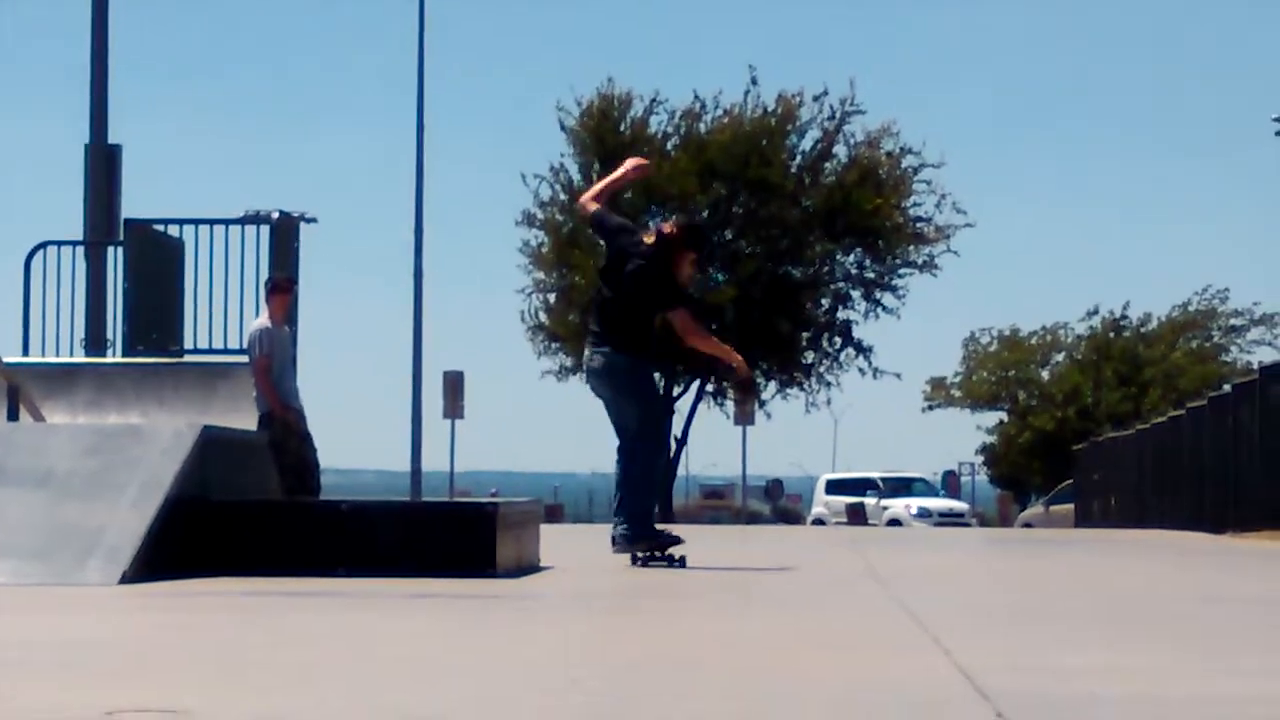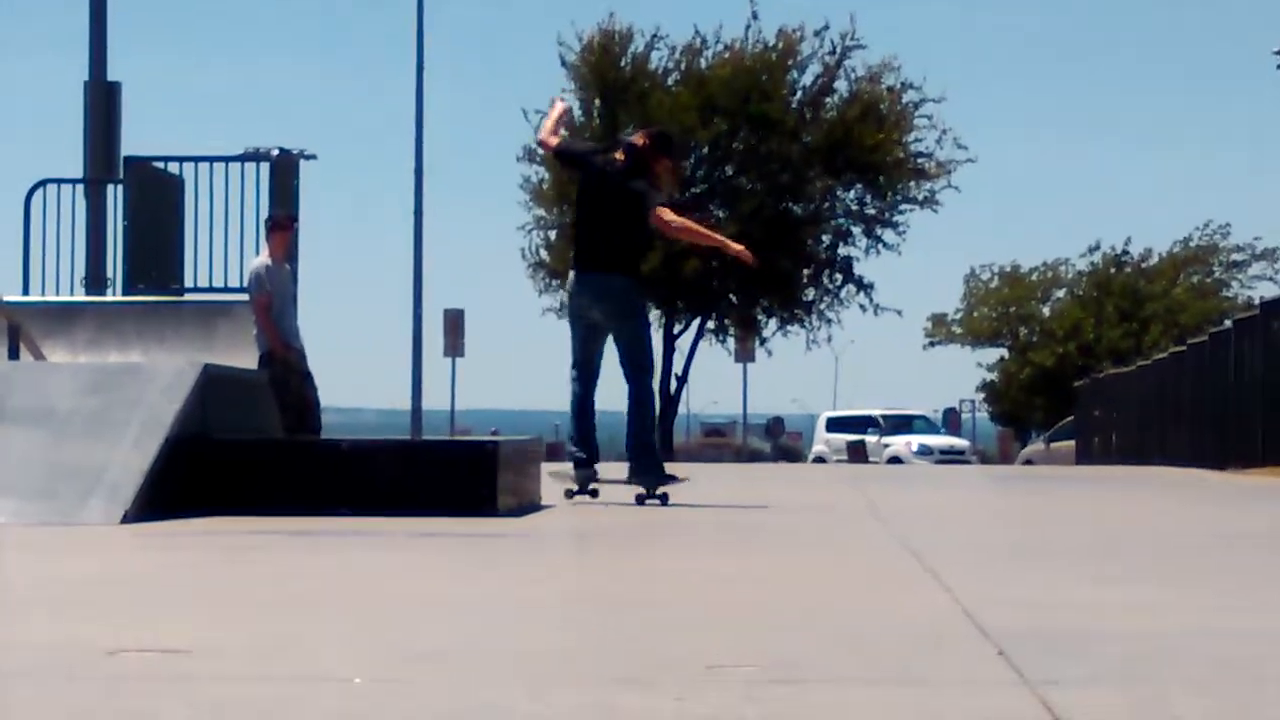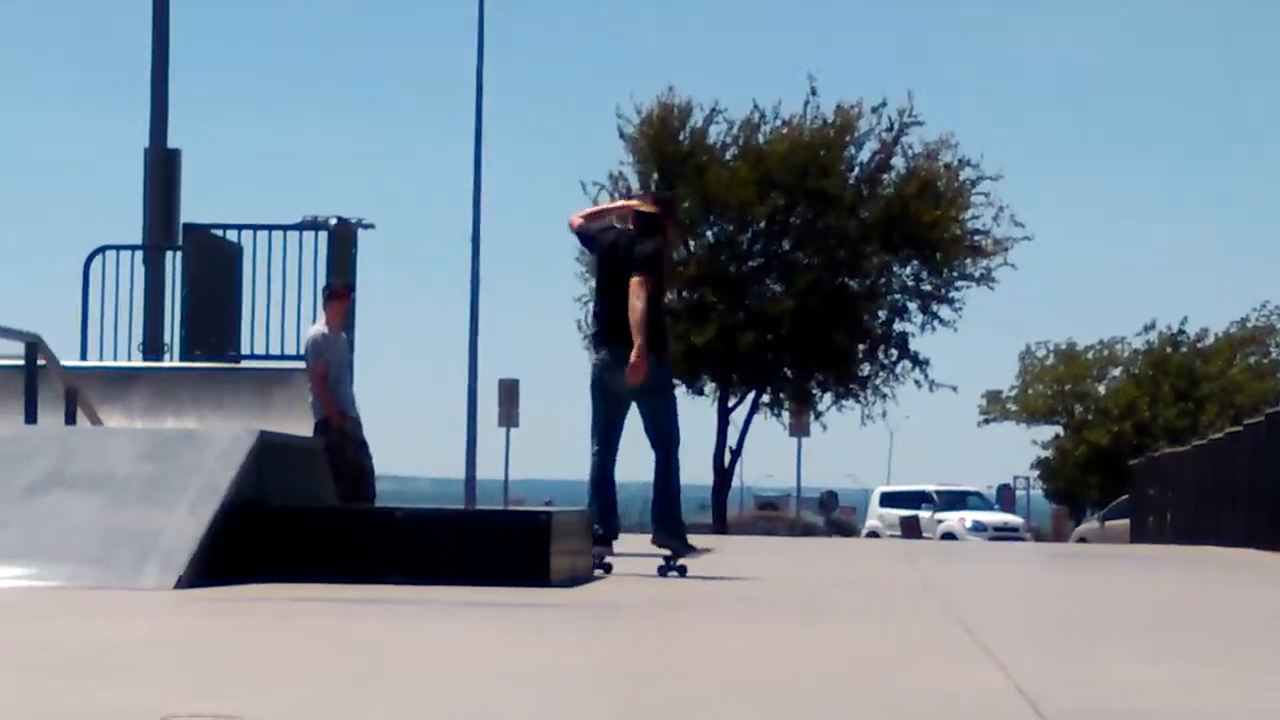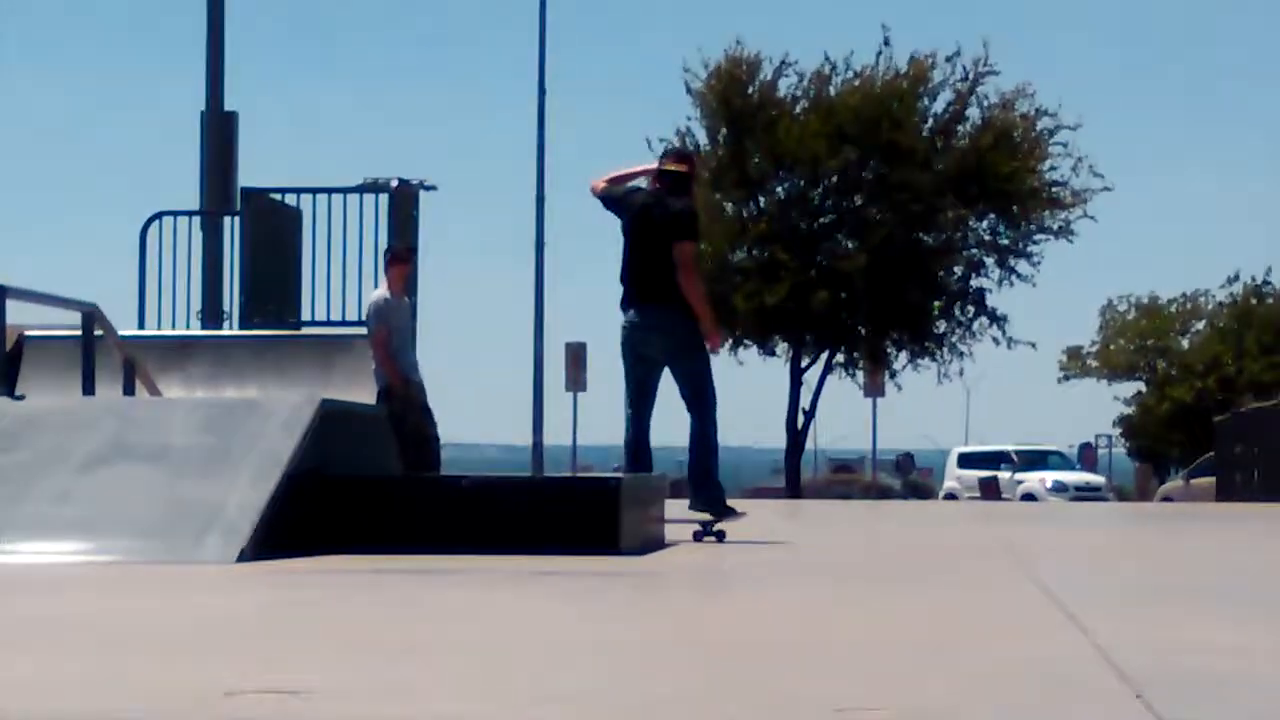
dt=0.3s
person 1, frame 1
left shoulder: (625, 238)
right shoulder: (661, 275)
left elbow: (589, 202)
right elbow: (690, 333)
left wrist: (625, 171)
right wrist: (732, 356)
left hip: (595, 360)
right hip: (626, 364)
left knee: (630, 444)
right knee: (654, 444)
left ankle: (625, 528)
right ankle: (637, 530)
person 1, frame 2
left shoulder: (596, 160)
right shoulder: (639, 186)
left elbow: (546, 140)
right elbow: (669, 222)
left wrist: (557, 111)
right wrist: (727, 245)
left hip: (581, 286)
right hip: (620, 290)
left knee: (583, 377)
right knee: (639, 379)
left ankle: (583, 460)
right ankle: (645, 466)
person 1, frame 3
left shoulder: (608, 238)
right shoulder: (652, 248)
left elbow: (577, 220)
right elbow: (638, 297)
left wrist: (622, 205)
right wrist: (639, 348)
left hip: (606, 358)
right hip: (645, 359)
left knee: (603, 451)
right knee: (666, 449)
left ankle: (600, 534)
right ankle: (668, 529)
person 1, frame 4
left shoulder: (634, 201)
right shoulder: (682, 208)
left elbow: (598, 186)
right elbow: (685, 269)
left wrist: (643, 171)
right wrist: (709, 323)
left hip: (636, 321)
right hip: (675, 322)
left knee: (637, 415)
right knee: (703, 412)
right ankle: (706, 494)
person 2, frame 1
left shoulder: (285, 330)
right shoulder: (261, 330)
right elbow: (261, 375)
left wrist: (295, 409)
right wrist: (281, 411)
left hip: (292, 411)
right hip: (275, 414)
left knee: (307, 467)
right knee: (285, 471)
person 2, frame 2
left shoulder: (285, 268)
right shoulder: (261, 268)
right elbow: (261, 313)
left wrist: (296, 347)
right wrist: (281, 350)
left hip: (293, 350)
right hip: (276, 353)
left knee: (308, 406)
right knee: (286, 410)
person 2, frame 3
left shoulder: (342, 337)
right shoulder: (318, 336)
right elbow: (318, 381)
left wrist: (352, 416)
right wrist: (337, 418)
left hip: (348, 418)
right hip: (331, 421)
left knee: (363, 473)
right knee: (341, 478)
person 2, frame 4
left shoulder: (405, 301)
right shoulder: (380, 301)
right elbow: (379, 348)
left wrist: (415, 382)
right wrist: (399, 384)
left hip: (412, 384)
right hip: (394, 388)
left knee: (427, 443)
right knee: (405, 446)
